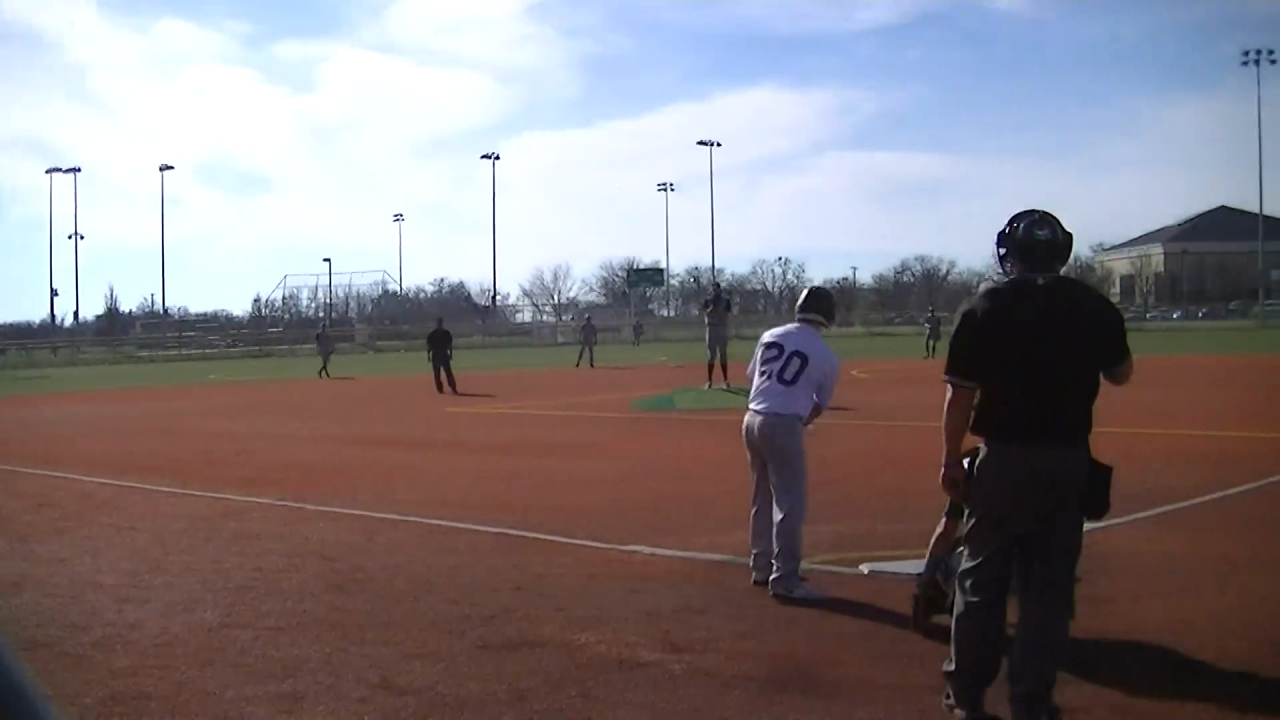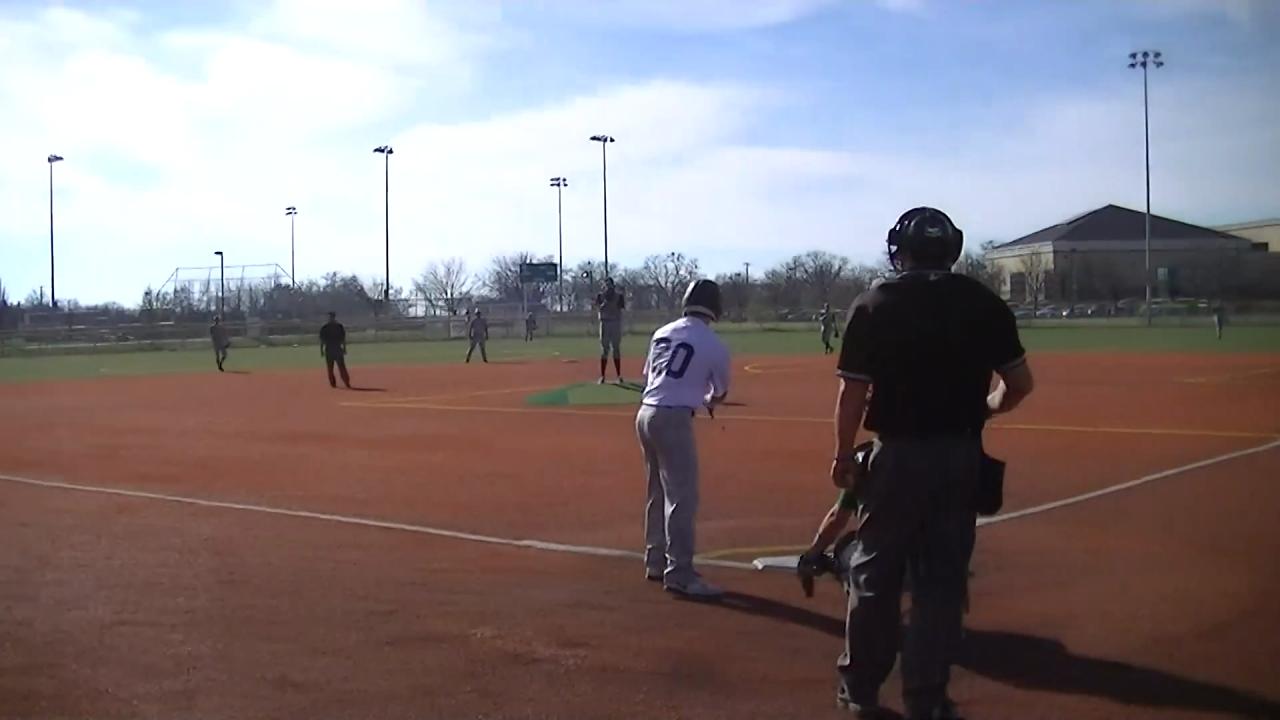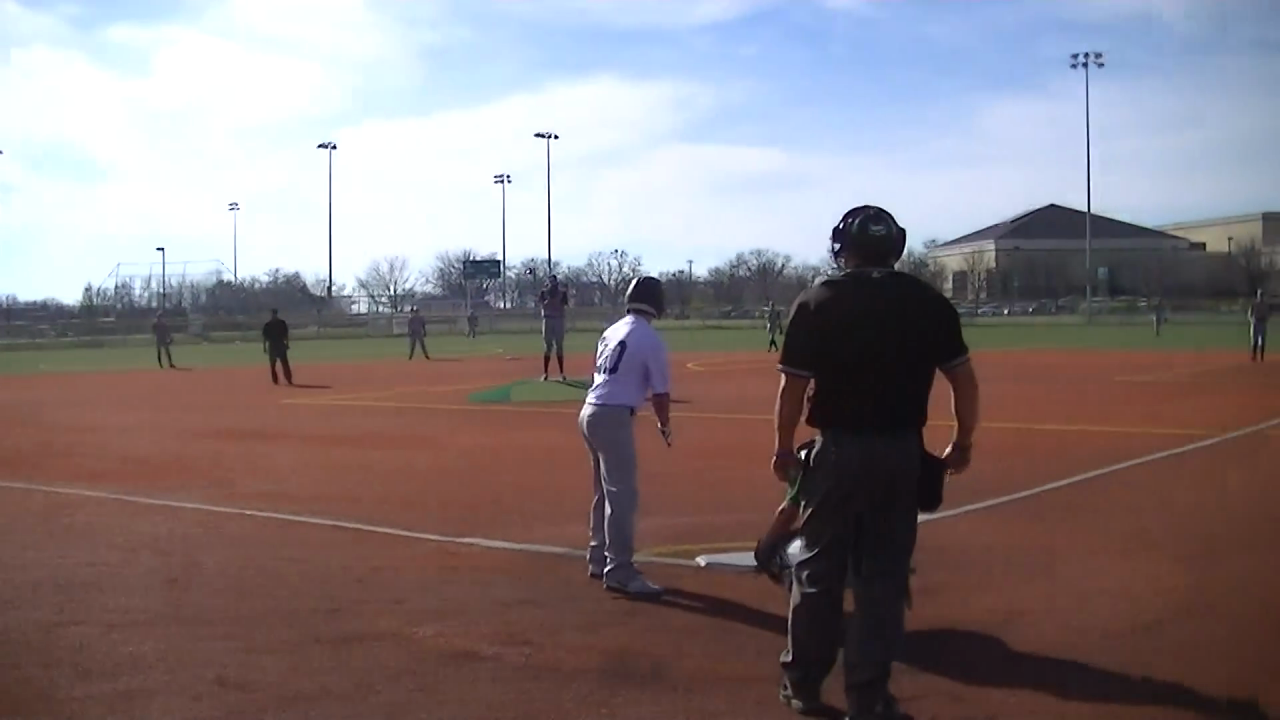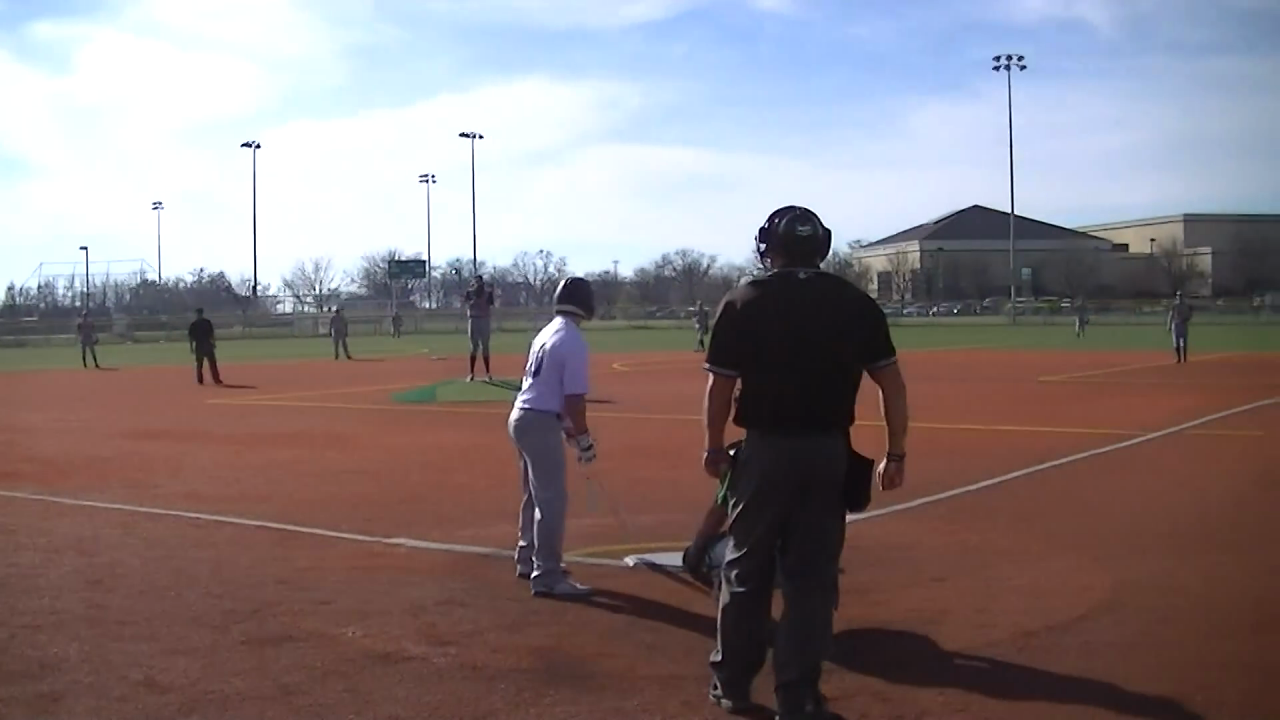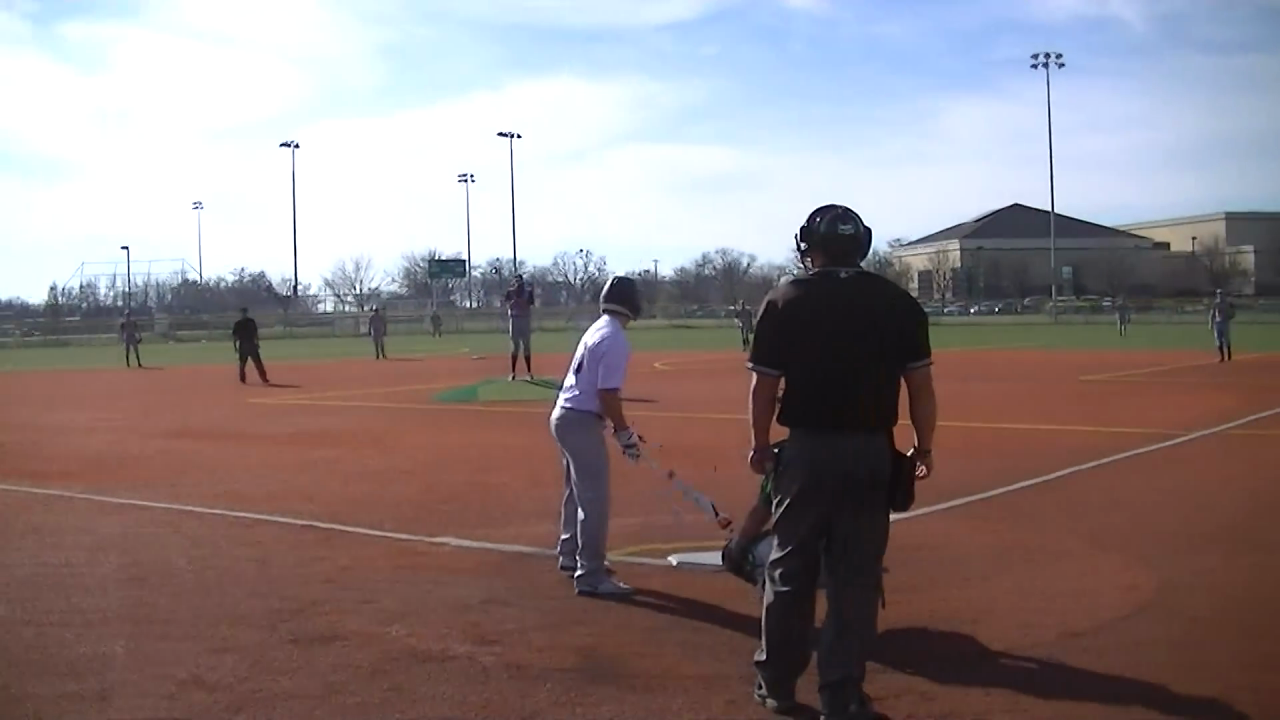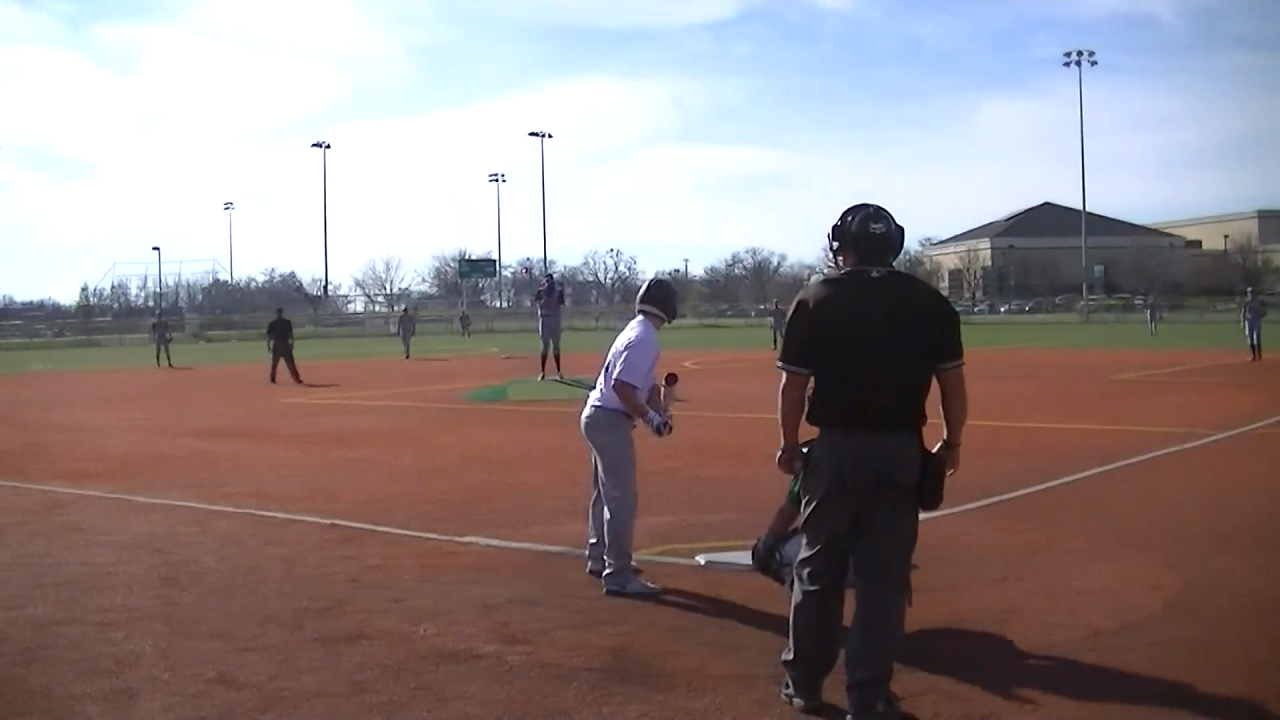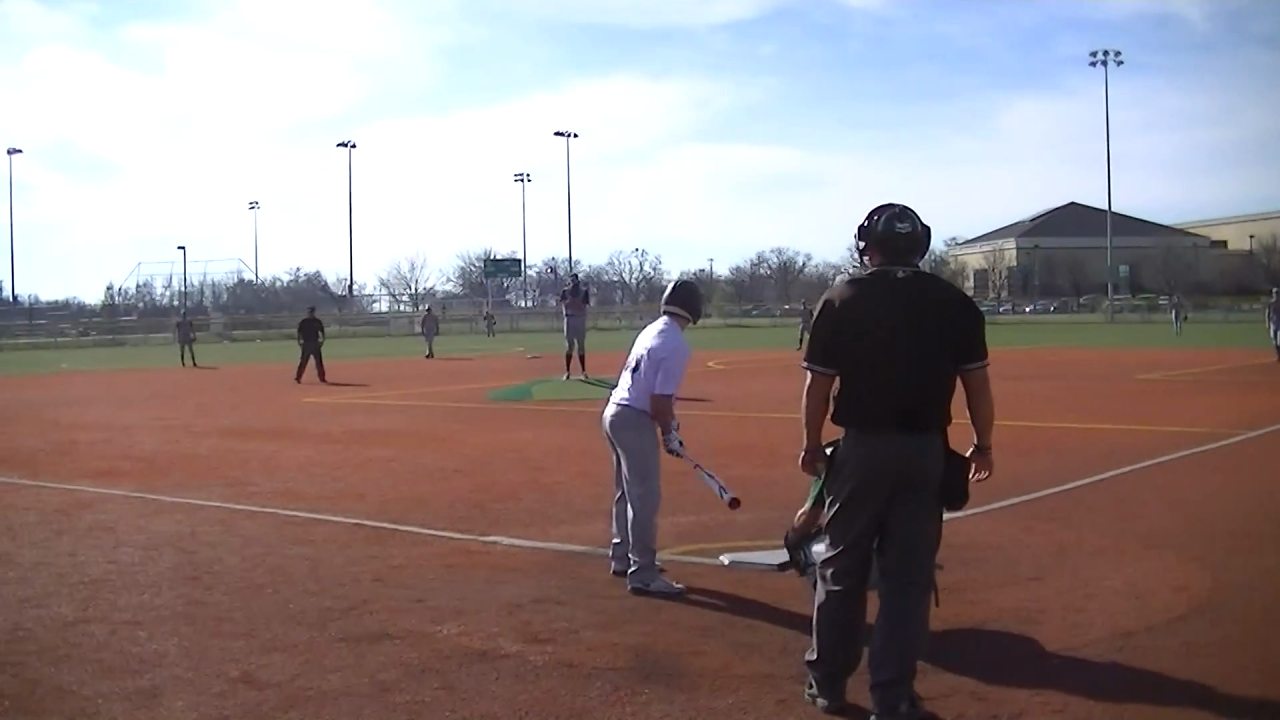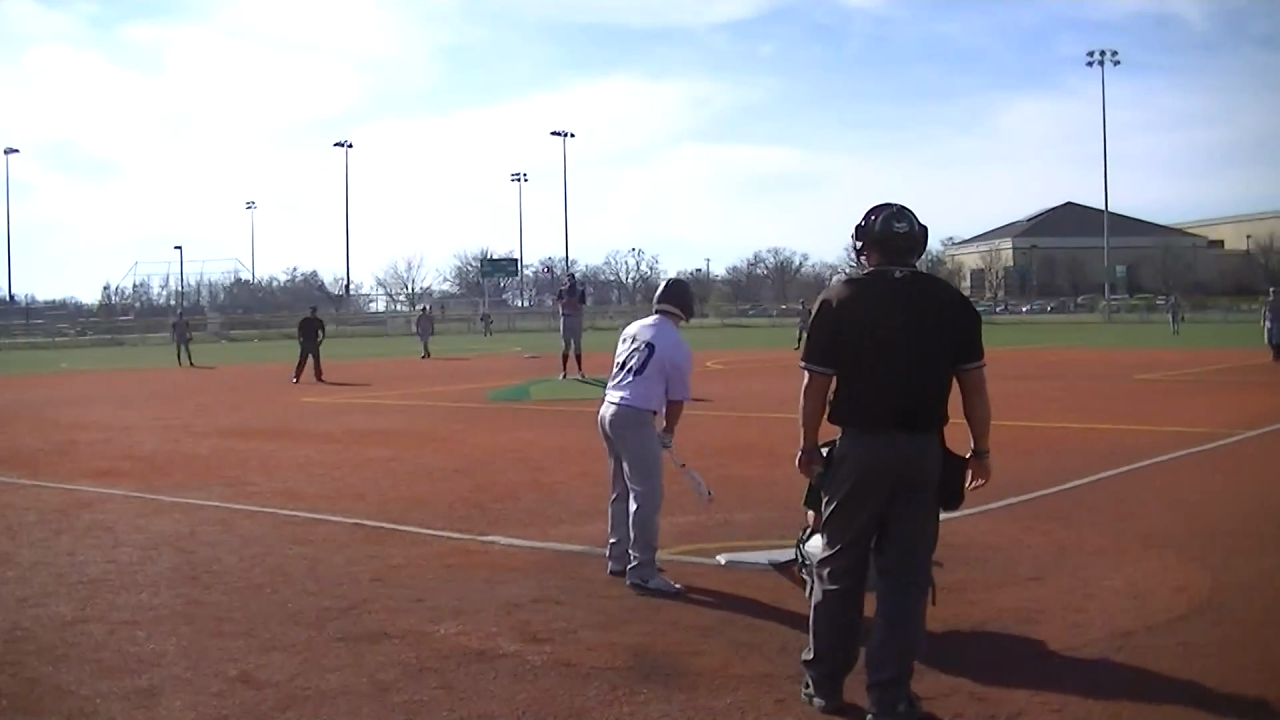
dt=0.2s
person 1, frame 1
left shoulder: (983, 309)
right shoulder: (1094, 306)
left elbow: (960, 396)
right elbow: (1121, 374)
left wrist: (950, 462)
left hip: (1004, 460)
right hip: (1067, 461)
left knee: (982, 580)
right knee: (1050, 586)
person 1, frame 2
left shoulder: (875, 305)
right shoulder: (985, 304)
left elbow: (853, 390)
right elbow: (1021, 382)
left wrist: (842, 454)
right wrist: (990, 408)
left hip: (897, 455)
right hip: (960, 456)
left knee: (875, 574)
right knee: (942, 581)
person 1, frame 3
left shoulder: (817, 302)
right shoulder: (929, 302)
left elbow: (793, 385)
right elbow: (965, 381)
left wrist: (783, 448)
right wrist: (962, 443)
left hip: (840, 451)
right hip: (902, 452)
left knee: (818, 571)
right knee: (885, 577)
person 1, frame 4
left shoulder: (744, 301)
right shoulder: (855, 303)
left elbow: (720, 385)
right elbow: (891, 383)
left wrist: (714, 445)
right wrist: (895, 453)
left hip: (765, 450)
right hip: (828, 451)
left knee: (746, 570)
right knee: (813, 577)
person 1, frame 5
left shoulder: (785, 300)
right shoulder: (897, 302)
left elbow: (764, 384)
right elbow: (921, 385)
left wrist: (760, 444)
right wrist: (923, 448)
left hip: (808, 449)
right hip: (871, 451)
left knee: (790, 569)
right knee: (856, 576)
person 1, frame 6
left shoulder: (816, 300)
right shoulder: (929, 302)
left elbow: (794, 384)
right elbow: (952, 383)
left wrist: (789, 444)
right wrist: (952, 442)
left hip: (837, 449)
right hip: (901, 450)
left knee: (818, 568)
right knee: (884, 576)
person 1, frame 7
left shoulder: (842, 300)
right shoulder: (954, 303)
left elbow: (818, 384)
right elbow: (977, 383)
left wrist: (811, 445)
right wrist: (982, 445)
left hip: (862, 449)
right hip: (925, 451)
left knee: (842, 569)
right knee: (909, 576)
person 1, frame 8
left shoulder: (839, 299)
right shoulder: (951, 303)
left elbow: (816, 384)
right elbow: (973, 385)
left wrist: (808, 445)
right wrist: (980, 449)
left hip: (859, 449)
right hip: (923, 452)
left knee: (838, 569)
right knee: (906, 575)
person 2, frame 1
left shoulder: (770, 336)
right shoulder: (827, 357)
left elbow: (751, 377)
right elbow: (820, 405)
right wrist: (802, 422)
left hip: (752, 419)
right hip: (783, 426)
left knee: (764, 498)
right knee: (790, 503)
left ankle: (763, 567)
right ankle: (785, 579)
person 2, frame 2
left shoulder: (662, 333)
right shoulder: (715, 347)
right elbow: (720, 394)
right wrist: (707, 402)
left hip: (646, 413)
right hip: (673, 419)
left knee: (659, 493)
right knee: (683, 496)
left ankle: (657, 561)
right ankle: (679, 573)
person 2, frame 3
left shoulder: (612, 331)
right shoulder: (652, 341)
right elbow: (660, 393)
right wrist: (664, 425)
left hip: (591, 411)
right hip: (613, 417)
left knee: (606, 491)
right knee: (622, 494)
left ankle: (600, 559)
right ankle: (619, 572)
person 2, frame 4
left shoulder: (546, 333)
right shoulder: (574, 342)
right elbow: (574, 396)
left wrist: (567, 427)
right wrist: (584, 436)
left hip: (521, 416)
right hip: (540, 421)
left knee: (535, 494)
right knee: (552, 499)
left ankle: (529, 560)
right ankle: (546, 576)
person 2, frame 5
left shoulder: (597, 330)
right shoulder: (616, 340)
right elbow: (605, 393)
left wrist: (622, 427)
right wrist: (623, 430)
left hip: (565, 414)
right hip: (580, 420)
left knee: (578, 491)
right knee: (594, 498)
left ankle: (571, 555)
right ankle: (589, 576)
person 2, frame 6
left shoulder: (635, 331)
right shoulder: (646, 340)
left elbow: (647, 383)
right elbow: (621, 385)
left wrist: (660, 412)
right wrist: (648, 416)
left hip: (595, 414)
right hip: (609, 419)
left knee: (605, 492)
right knee: (621, 497)
left ankle: (599, 558)
right ankle: (618, 575)
person 2, frame 7
left shoulder: (651, 331)
right shoulder: (678, 346)
right elbow: (661, 398)
left wrist: (671, 428)
right wrist: (669, 433)
left hip: (614, 411)
right hip: (634, 419)
left knee: (627, 491)
right knee: (644, 496)
left ankle: (622, 557)
right ankle: (642, 574)
person 2, frame 8
left shoulder: (633, 328)
right shoulder: (679, 348)
right elbow: (677, 400)
right wrist: (668, 433)
left hip: (608, 410)
right hip: (635, 418)
left knee: (622, 490)
right knee: (647, 493)
left ankle: (619, 558)
right ankle: (642, 570)
